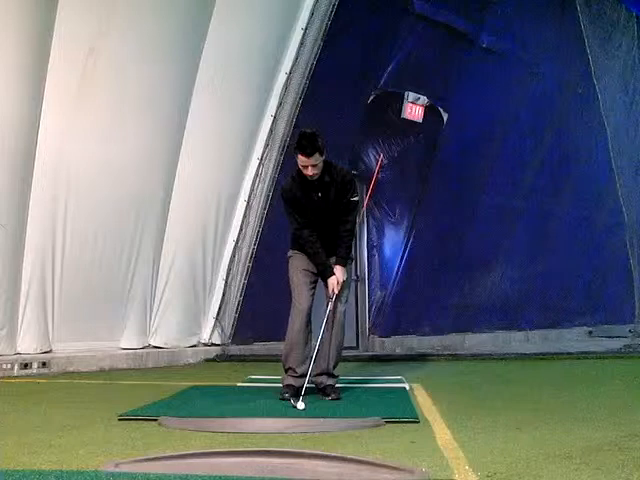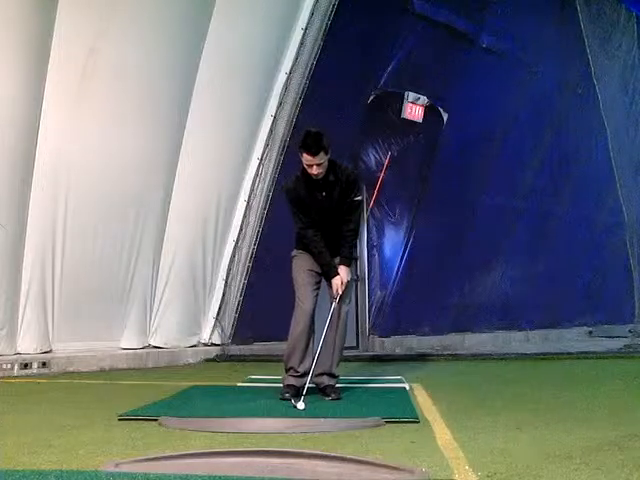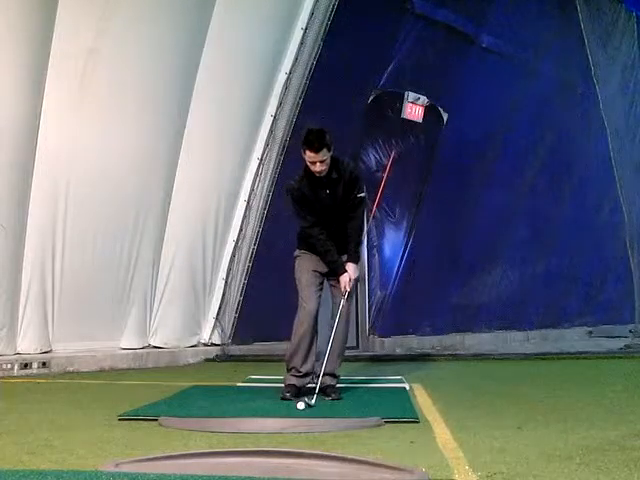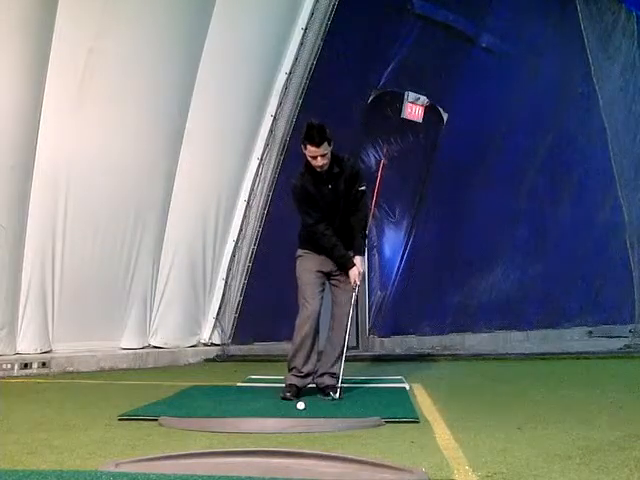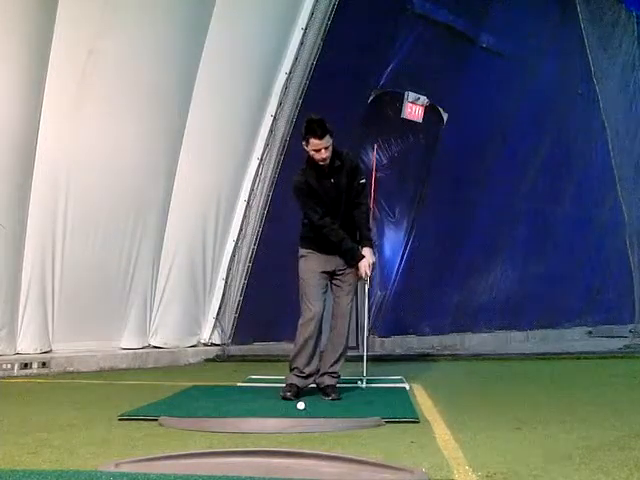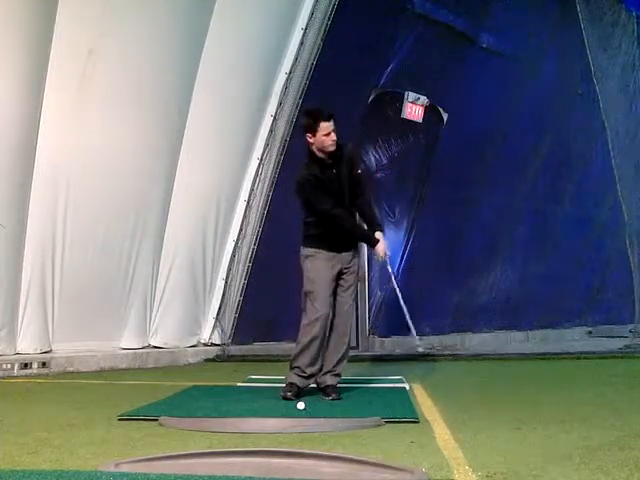
dt=0.4s
person 1, frame 1
left shoulder: (343, 179)
right shoulder: (291, 189)
left elbow: (347, 224)
right elbow: (305, 233)
left wrist: (340, 264)
right wrist: (326, 272)
left hip: (337, 255)
right hip: (304, 254)
left knee: (337, 312)
right knee: (300, 309)
left ankle: (325, 377)
right ankle: (293, 378)
person 1, frame 2
left shoulder: (348, 178)
right shoulder: (295, 188)
left elbow: (351, 224)
right elbow: (309, 233)
left wrist: (345, 264)
right wrist: (330, 271)
left hip: (341, 254)
right hip: (308, 254)
left knee: (340, 312)
right knee: (304, 309)
left ankle: (326, 377)
right ankle: (294, 378)
person 1, frame 3
left shoulder: (349, 175)
right shoulder: (298, 187)
left elbow: (355, 220)
right elbow: (314, 231)
left wrist: (351, 261)
right wrist: (338, 270)
left hip: (344, 254)
right hip: (311, 254)
left knee: (342, 313)
right knee: (308, 310)
left ankle: (327, 378)
right ankle: (296, 377)
person 1, frame 4
left shoulder: (350, 170)
right shoulder: (301, 185)
left elbow: (358, 213)
right elbow: (319, 228)
left wrist: (358, 255)
right wrist: (347, 264)
left hip: (346, 253)
right hip: (312, 254)
left knee: (342, 314)
right knee: (309, 312)
left ankle: (327, 377)
right ankle: (297, 377)
person 1, frame 5
left shoulder: (349, 166)
right shoulder: (303, 182)
left elbow: (360, 207)
right elbow: (324, 223)
left wrist: (366, 246)
right wrist: (357, 255)
left hip: (348, 254)
right hip: (315, 253)
left knee: (342, 315)
right knee: (312, 314)
left ankle: (327, 378)
right ankle: (297, 377)
person 1, frame 6
left shoulder: (347, 158)
right shoulder: (308, 177)
left elbow: (361, 198)
right elbow: (335, 215)
left wrist: (376, 230)
right wrist: (371, 241)
left hip: (348, 251)
right hip: (319, 252)
left knee: (344, 316)
right knee: (317, 315)
left ankle: (328, 377)
right ankle: (298, 377)
